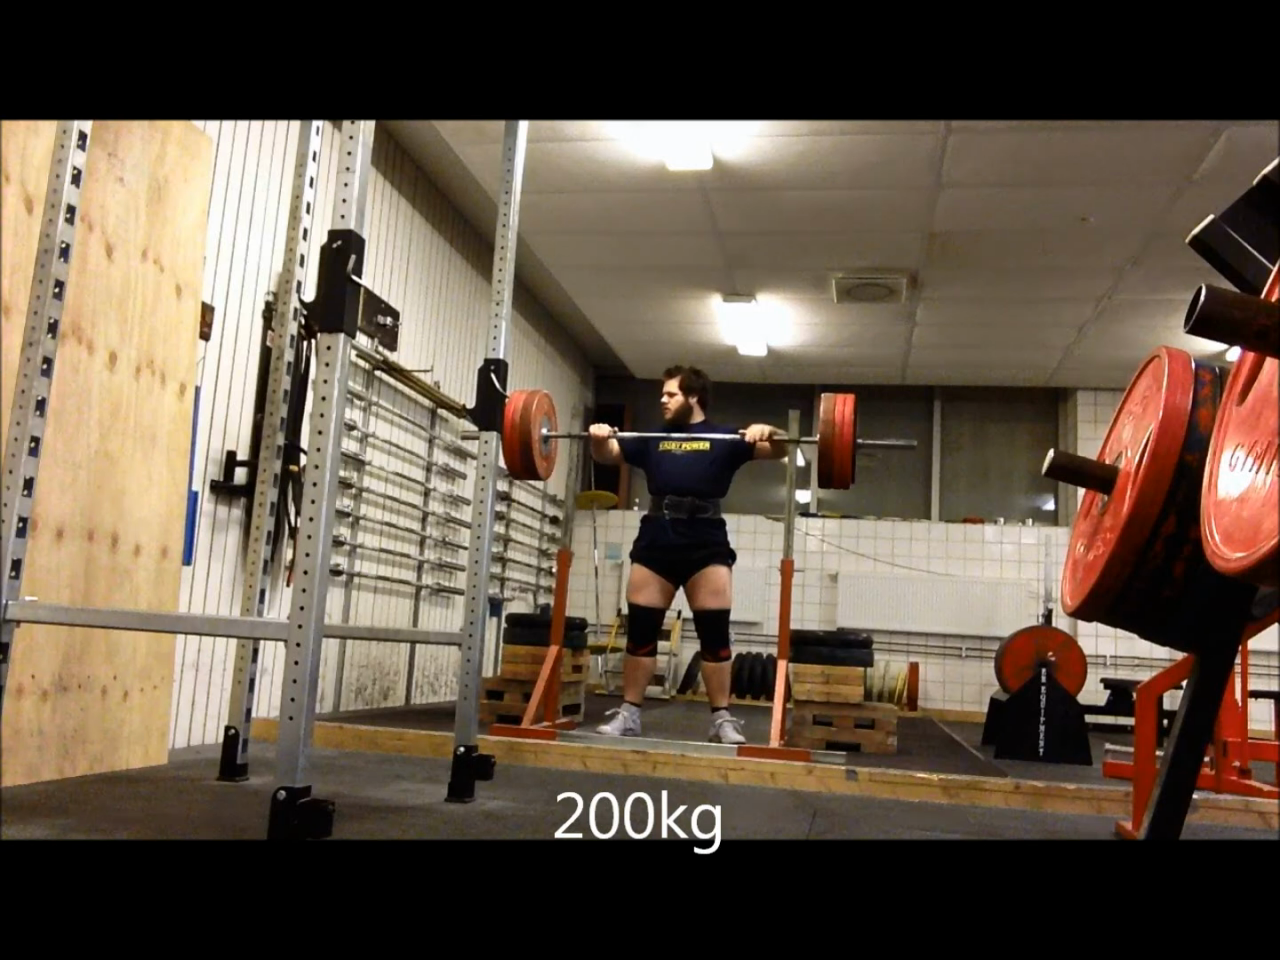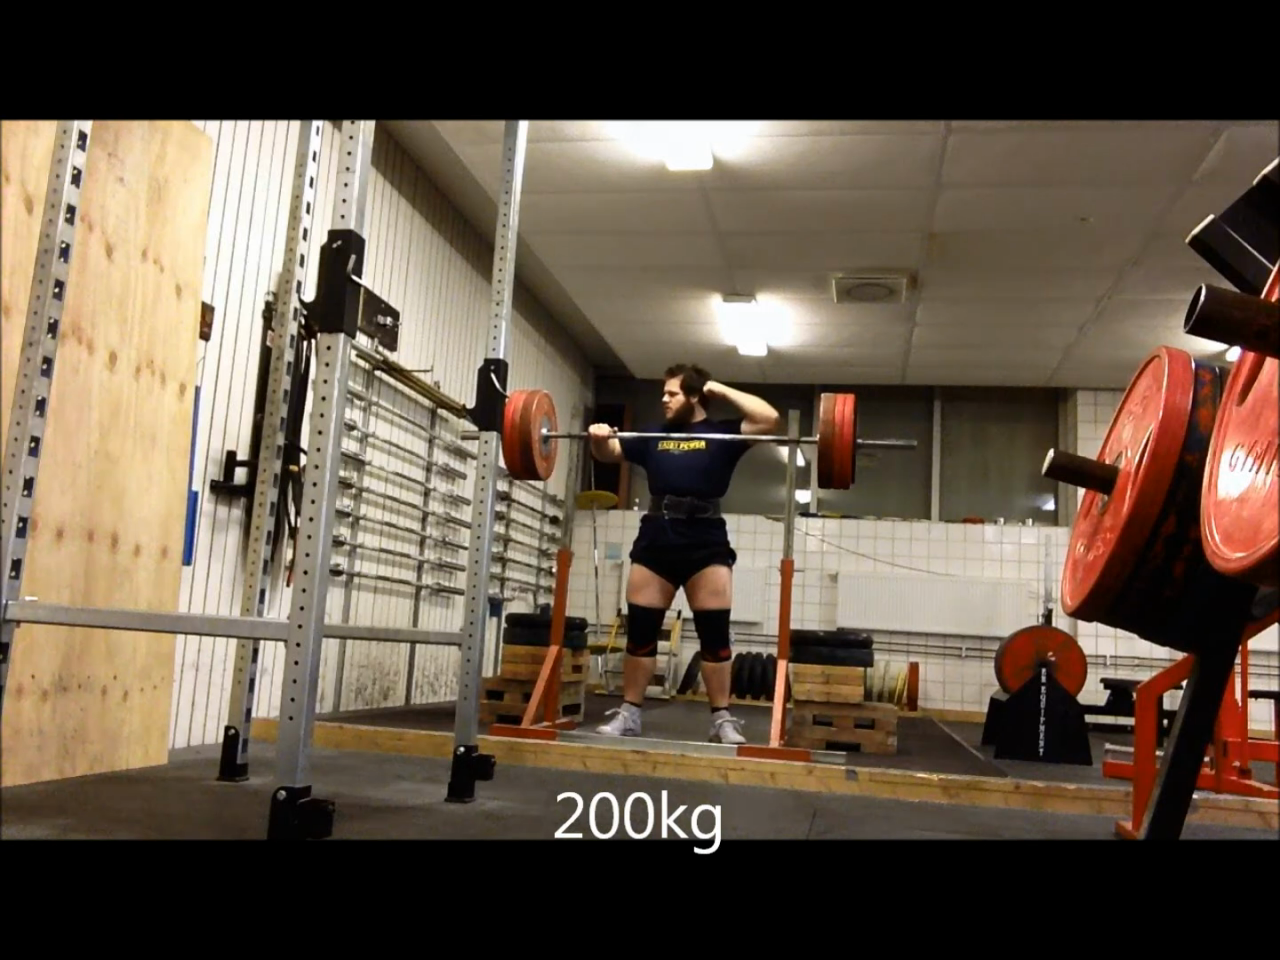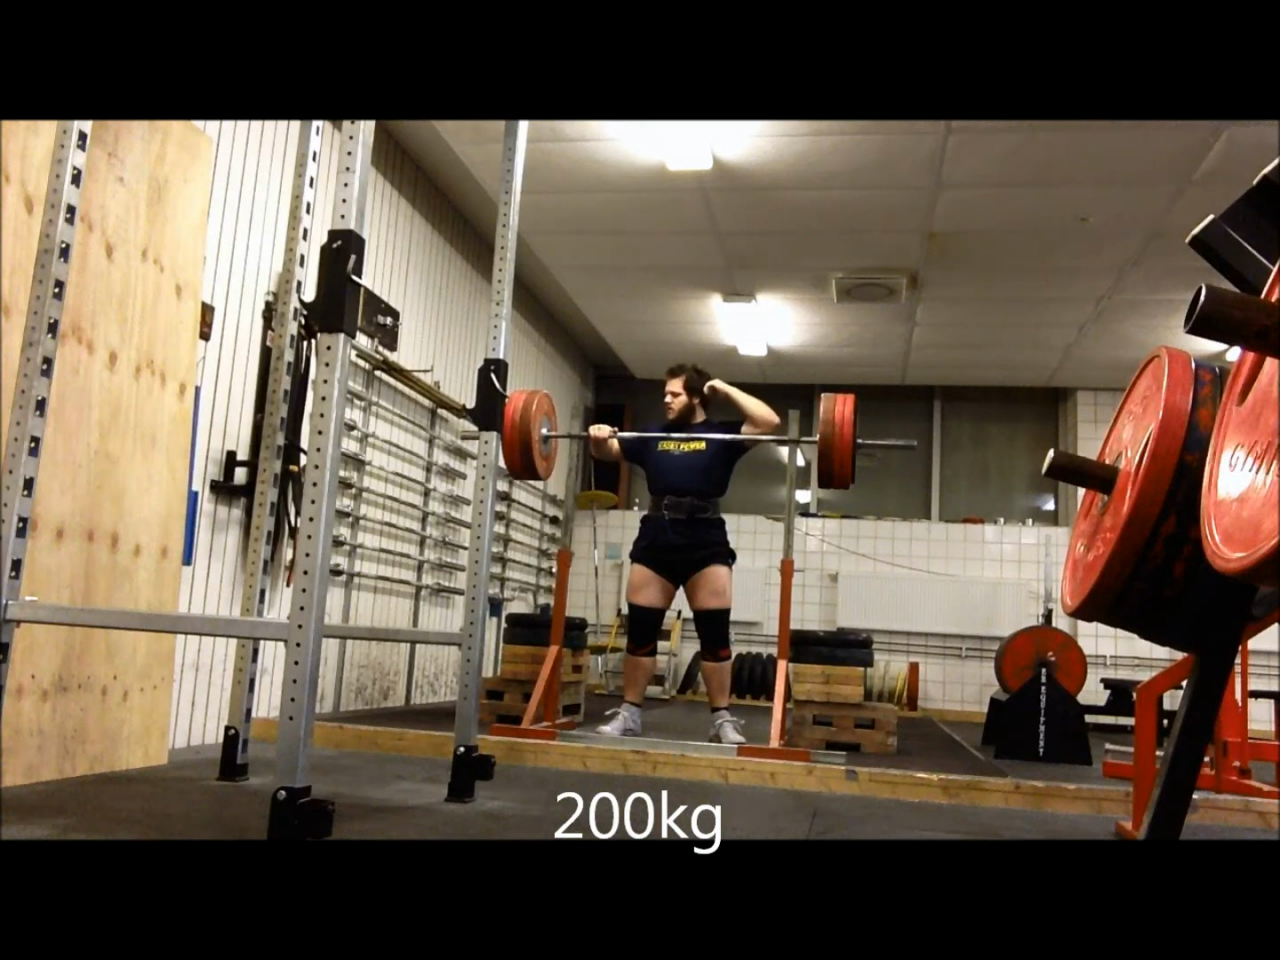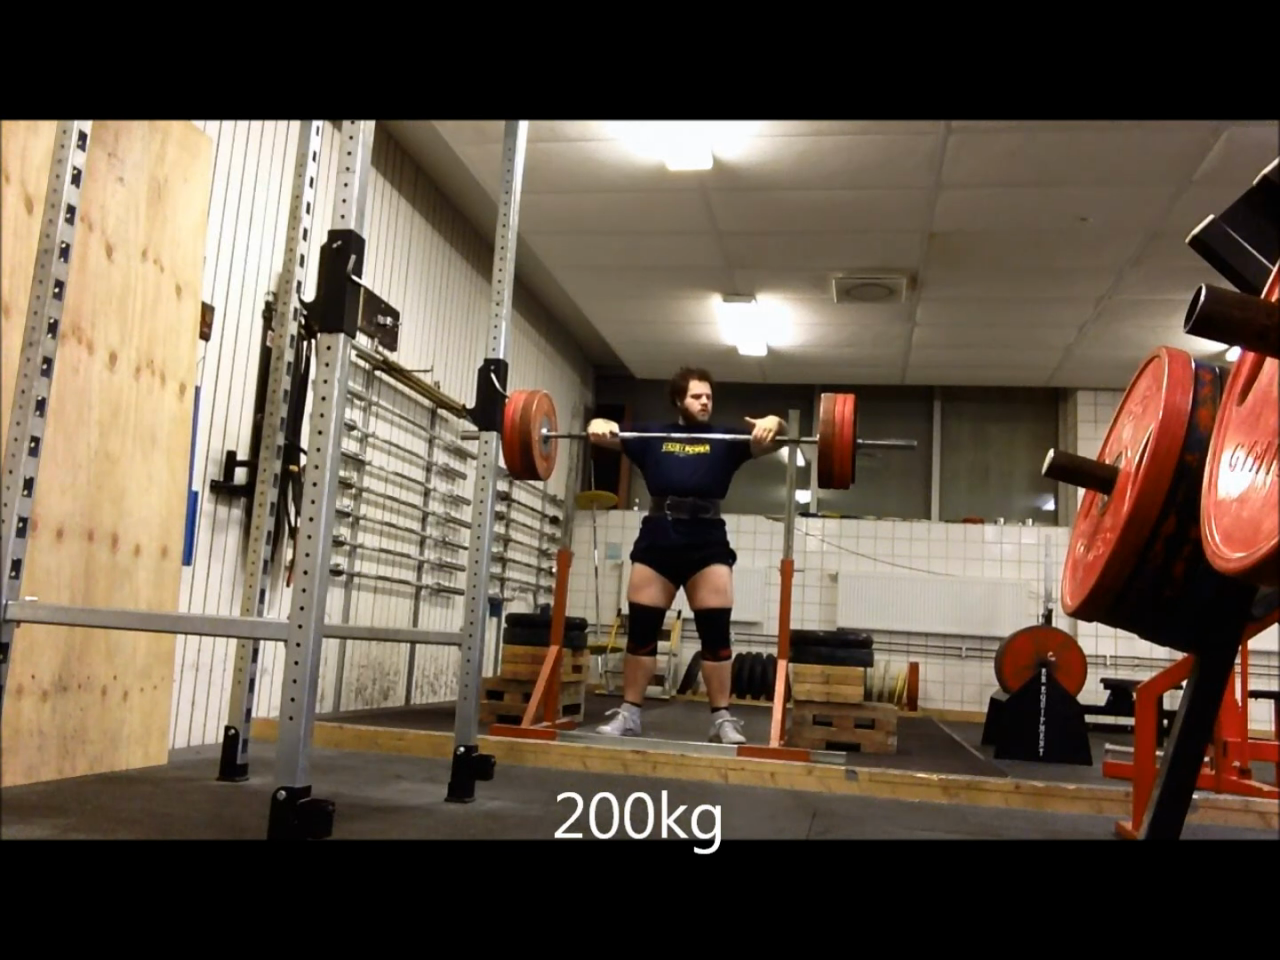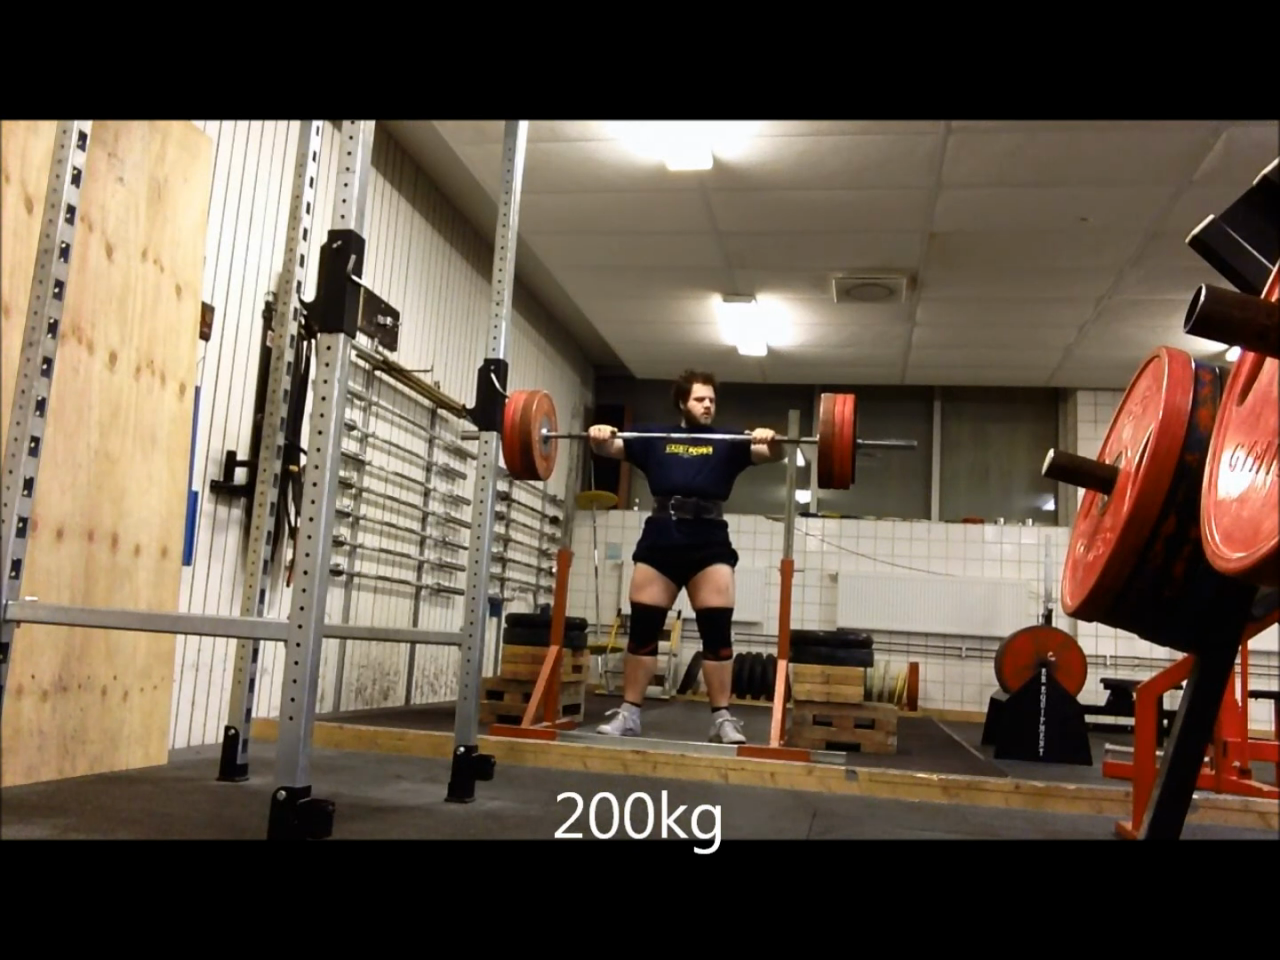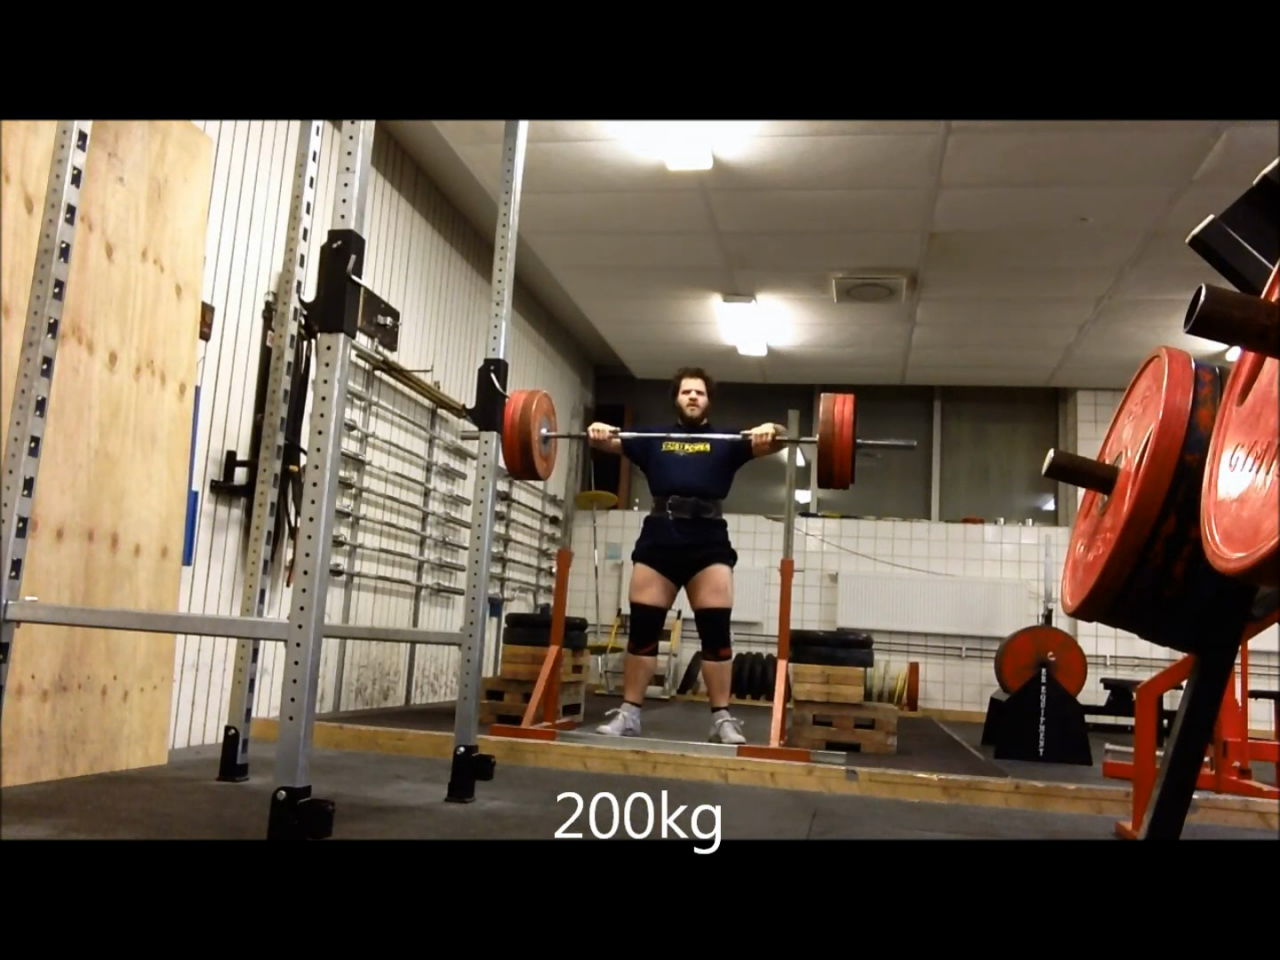
dt=0.5s
person 1, frame 1
left shoulder: (724, 438)
right shoulder: (650, 439)
left elbow: (777, 451)
right elbow: (606, 454)
left wrist: (768, 434)
right wrist: (598, 437)
left hip: (705, 542)
right hip: (655, 539)
left knee: (714, 633)
right knee: (640, 630)
left ankle: (721, 719)
right ankle: (628, 714)
person 1, frame 2
left shoulder: (723, 434)
right shoulder: (652, 437)
left elbow: (770, 419)
right elbow: (607, 452)
left wrist: (722, 391)
right wrist: (598, 437)
left hip: (706, 542)
right hip: (655, 538)
left knee: (714, 632)
right knee: (640, 630)
left ankle: (722, 718)
right ankle: (628, 714)
person 1, frame 3
left shoulder: (722, 434)
right shoulder: (652, 437)
left elbow: (769, 422)
right elbow: (605, 451)
left wrist: (725, 389)
right wrist: (598, 435)
left hip: (705, 541)
right hip: (656, 538)
left knee: (715, 632)
right knee: (640, 630)
left ankle: (722, 719)
right ankle: (629, 714)
person 1, frame 4
left shoulder: (726, 440)
right shoulder: (652, 437)
left elbow: (772, 440)
right elbow: (607, 436)
left wrist: (773, 422)
right wrist: (598, 425)
left hip: (706, 542)
right hip: (656, 539)
left knee: (715, 632)
right knee: (640, 630)
left ankle: (721, 719)
right ankle: (629, 714)
person 1, frame 5
left shoulder: (728, 443)
right shoulder: (654, 438)
left elbow: (775, 453)
right elbow: (608, 448)
left wrist: (771, 438)
right wrist: (599, 435)
left hip: (709, 543)
right hip: (660, 538)
left knee: (717, 631)
right knee: (642, 628)
left ankle: (722, 718)
right ankle: (629, 714)
person 1, frame 6
left shoulder: (726, 440)
right shoulder: (653, 438)
left elbow: (778, 440)
right elbow: (607, 442)
left wrist: (771, 430)
right wrist: (598, 430)
left hip: (708, 540)
right hip: (659, 536)
left knee: (716, 631)
right knee: (642, 628)
left ankle: (722, 719)
right ankle: (628, 714)
